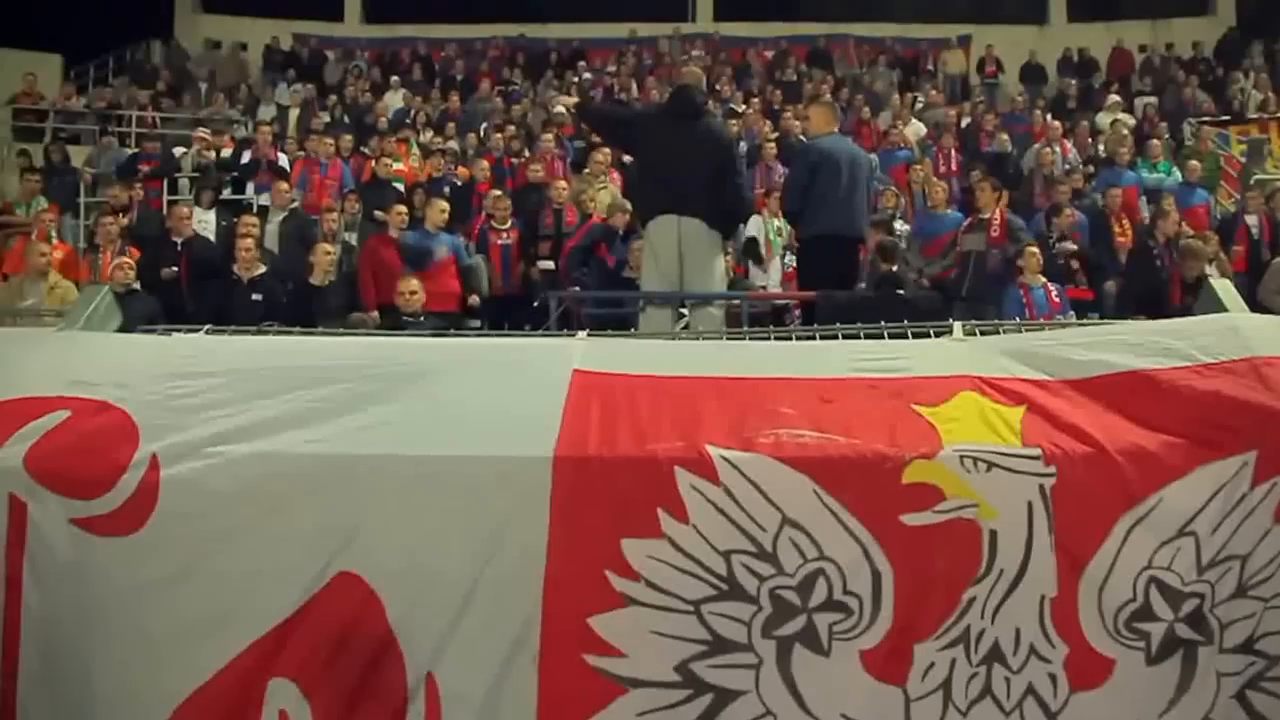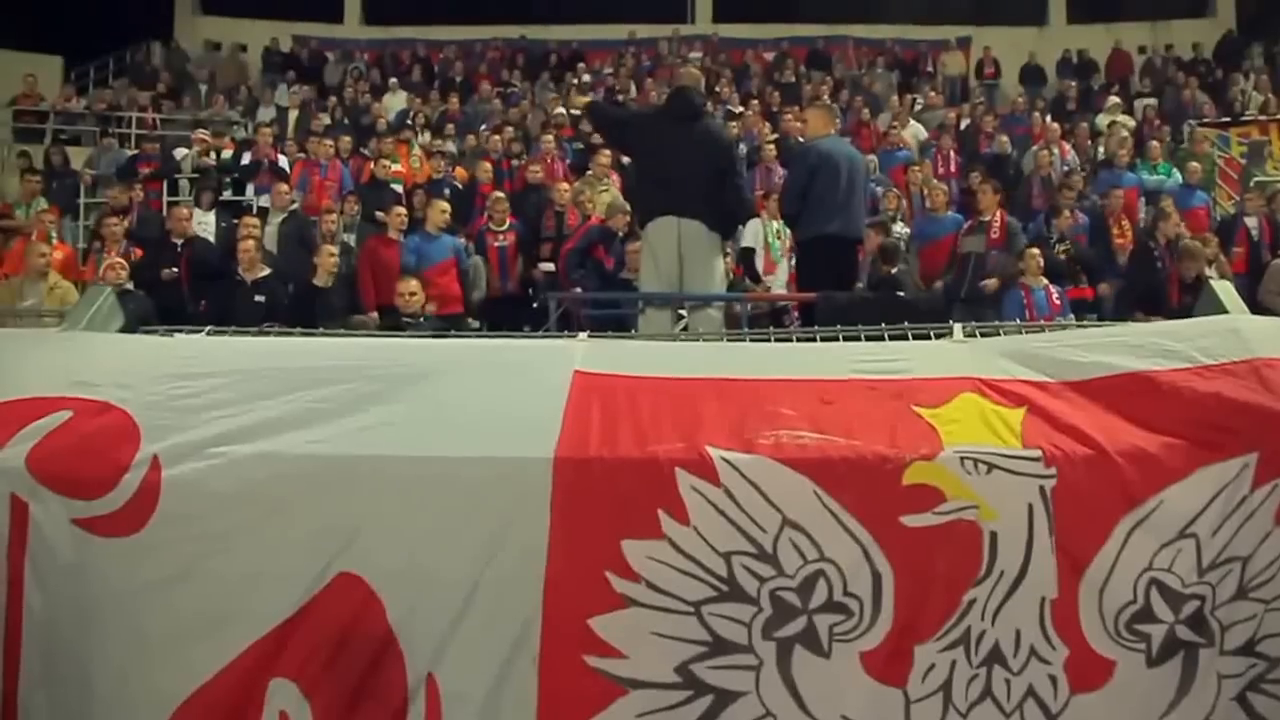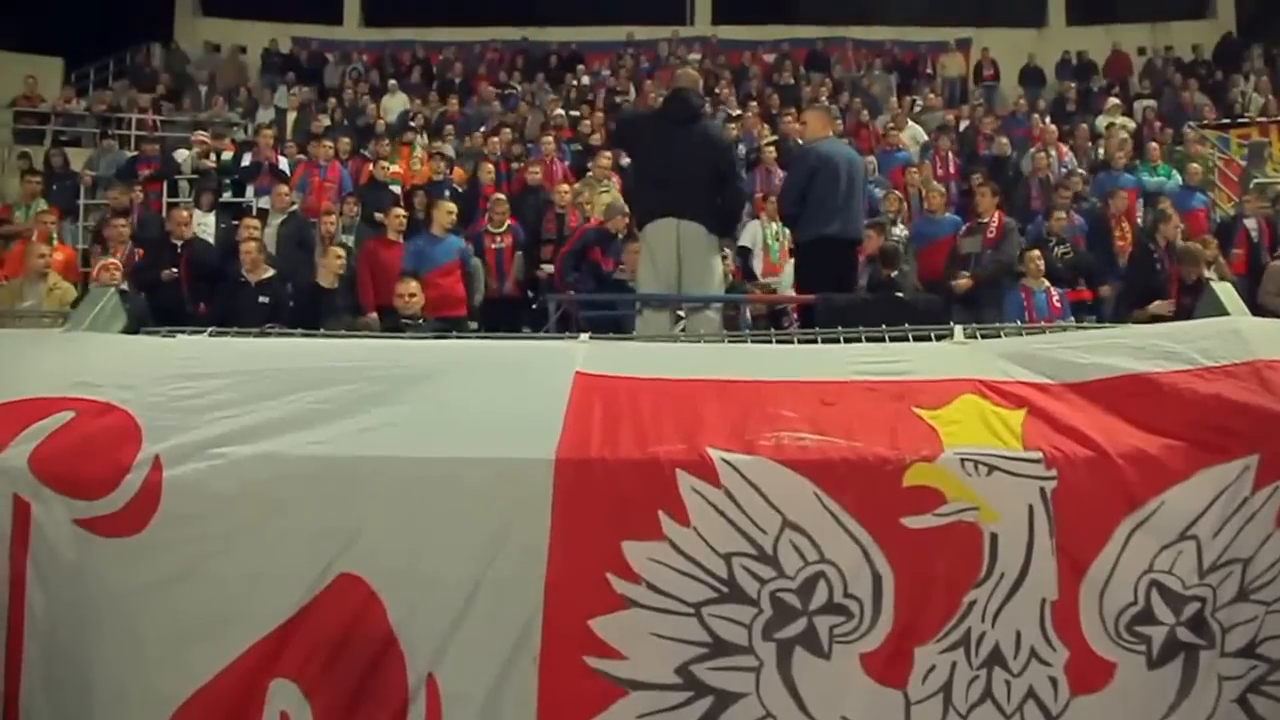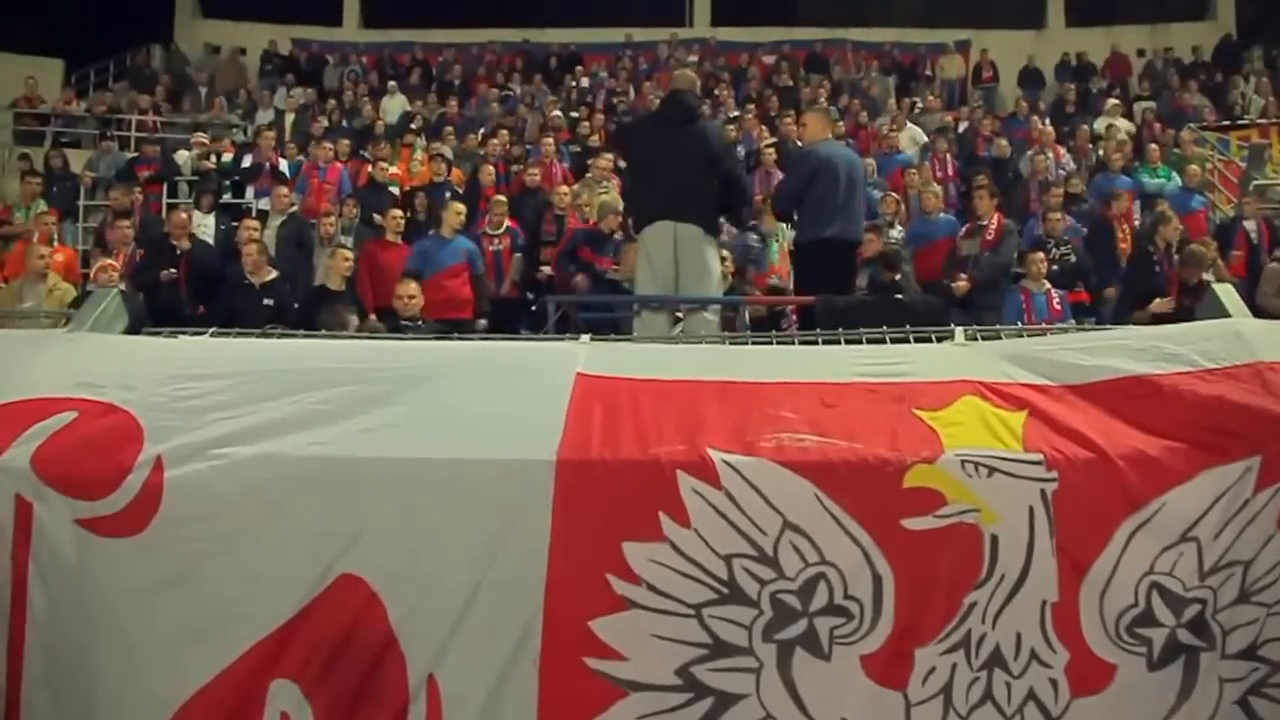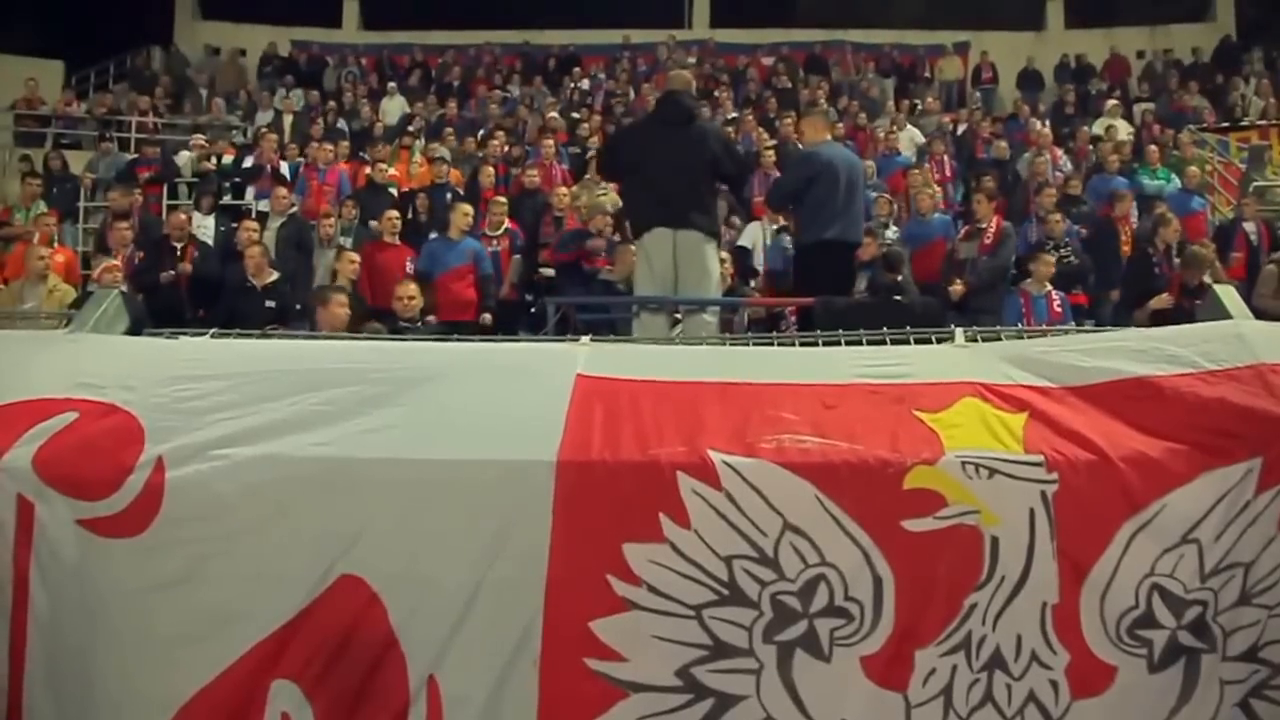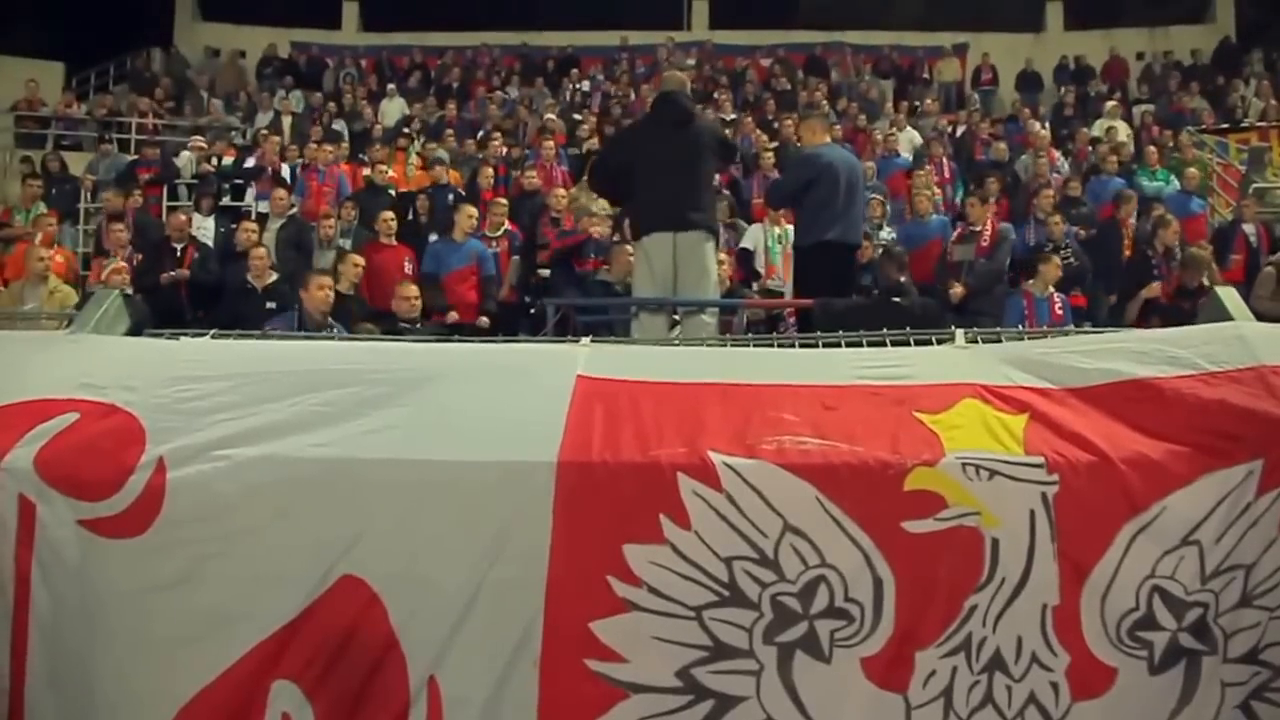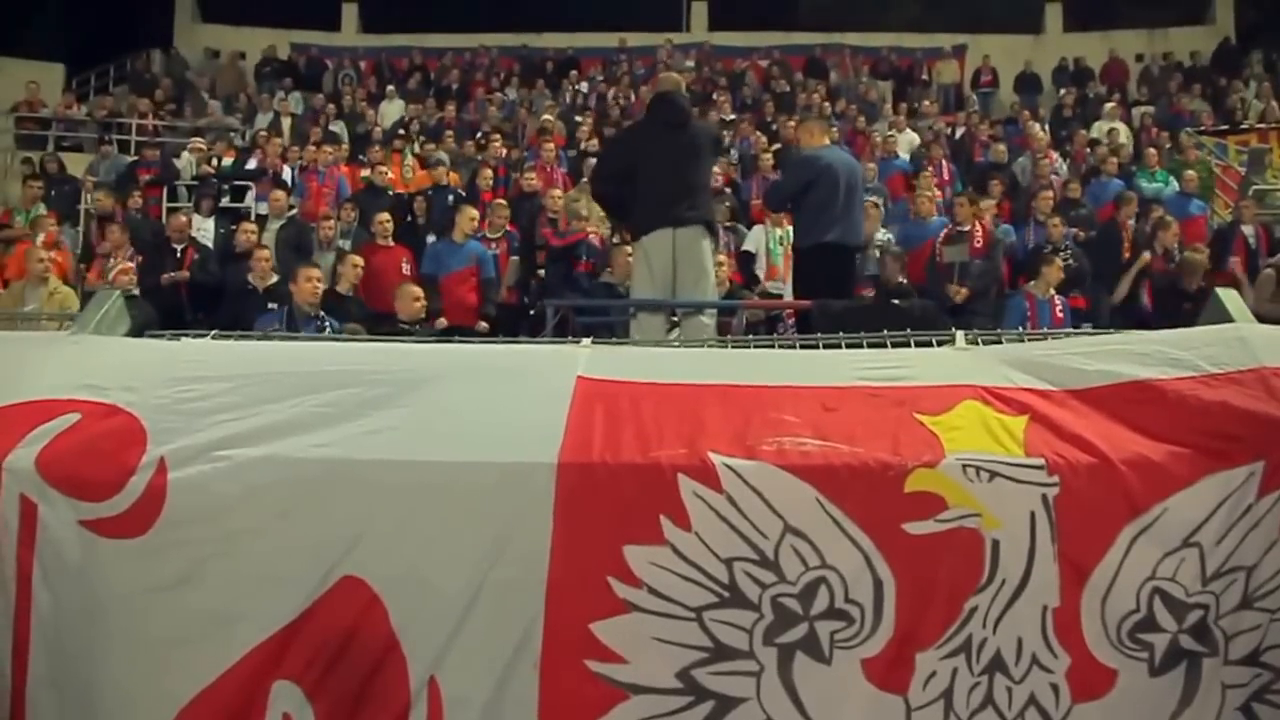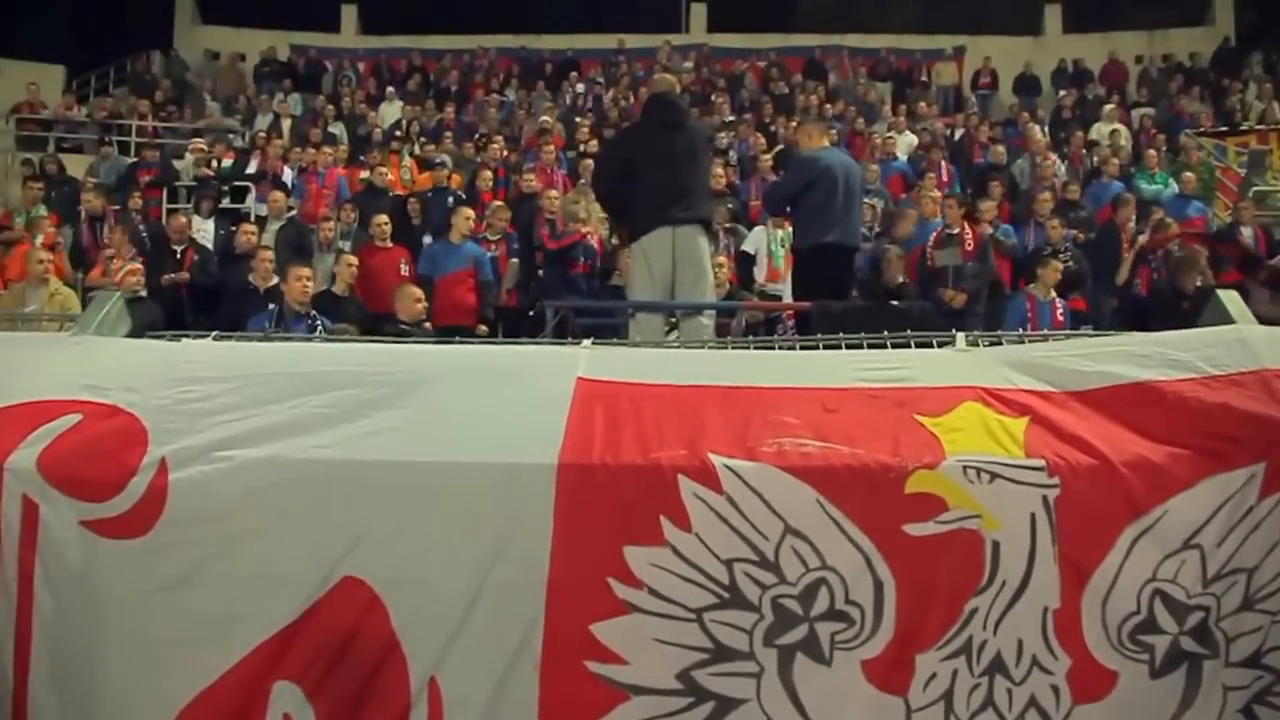
dt=0.2s
person 1, frame 1
left shoulder: (645, 121)
right shoulder: (716, 131)
left elbow: (606, 117)
right elbow: (733, 184)
left wrist: (578, 104)
right wrist: (732, 224)
left hip: (659, 219)
right hip: (702, 222)
left knee: (655, 300)
right knee: (708, 301)
person 1, frame 2
left shoulder: (646, 124)
right shoulder: (716, 133)
left elbow: (610, 119)
right elbow: (733, 186)
left wrist: (589, 105)
right wrist: (731, 224)
left hip: (659, 221)
right hip: (704, 224)
left knee: (655, 303)
right knee: (706, 303)
person 1, frame 3
left shoulder: (643, 126)
right shoulder: (714, 134)
left elbow: (622, 130)
right elbow: (732, 188)
right wrist: (727, 226)
left hip: (656, 223)
right hip: (700, 225)
left knee: (653, 303)
right knee: (704, 304)
person 1, frame 4
left shoulder: (639, 130)
right shoulder: (711, 133)
left elbow: (620, 141)
right elbow: (735, 184)
right wrist: (721, 212)
left hip: (654, 225)
right hip: (698, 226)
left knee: (652, 305)
right knee: (703, 305)
person 1, frame 5
left shoulder: (634, 134)
right shoulder: (710, 133)
left elbow: (606, 167)
right elbow: (739, 172)
left hip: (652, 228)
right hip: (698, 227)
left knee: (650, 307)
right knee: (702, 308)
person 1, frame 6
left shoulder: (633, 135)
right shoulder: (707, 131)
left elbow: (599, 177)
right elbow: (729, 157)
left wrist: (630, 199)
left hip: (651, 228)
right hip: (696, 227)
left knee: (650, 309)
right knee: (701, 309)
person 1, frame 7
left shoulder: (632, 136)
right shoulder: (704, 133)
left elbow: (602, 183)
right elbow: (716, 151)
left wrist: (624, 216)
left hip: (650, 227)
right hip: (694, 226)
left knee: (648, 309)
right knee: (699, 308)
person 1, frame 8
left shoulder: (631, 136)
right shoulder: (700, 133)
left elbow: (604, 182)
left wrist: (622, 219)
left hip: (648, 228)
right hip: (692, 227)
left knee: (646, 310)
right knee: (698, 309)
person 2, frame 1
left shoulder: (811, 149)
right shoulder: (861, 155)
left elbow: (791, 195)
right elbow: (869, 198)
left wrist: (797, 223)
left hip: (818, 237)
right hip: (852, 237)
left knee: (816, 306)
person 2, frame 2
left shoulder: (810, 151)
right shoulder: (857, 156)
left elbow: (790, 197)
right elbow: (864, 199)
left wrist: (796, 226)
left hip: (817, 239)
right hip: (850, 238)
left knee: (814, 308)
person 2, frame 3
left shoulder: (809, 152)
right shoulder: (855, 157)
left elbow: (789, 199)
right elbow: (862, 201)
left wrist: (795, 227)
left hip: (816, 240)
right hip: (849, 239)
left knee: (814, 308)
person 2, frame 4
left shoulder: (808, 155)
right shoulder: (854, 158)
left elbow: (783, 199)
left wrist: (792, 219)
left hip: (816, 242)
right hip: (849, 240)
left knee: (812, 310)
person 2, frame 5
left shoulder: (809, 156)
right shoulder: (854, 160)
left elbow: (776, 196)
left wrist: (790, 208)
left hip: (816, 244)
right hip: (848, 241)
left knee: (812, 311)
person 2, frame 6
left shoulder: (809, 158)
right shoulder: (854, 162)
left elbow: (774, 196)
left wrist: (793, 203)
left hip: (815, 245)
right hip: (848, 243)
left knee: (811, 313)
person 2, frame 7
left shoulder: (808, 160)
right shoulder: (853, 163)
left elbow: (773, 198)
left wrist: (791, 206)
left hip: (815, 247)
right hip: (848, 245)
left knee: (811, 315)
person 2, frame 8
left shoulder: (807, 161)
right shoulder: (852, 165)
left elbow: (772, 199)
left wrist: (788, 212)
left hip: (814, 247)
right hip: (847, 246)
left knee: (810, 316)
